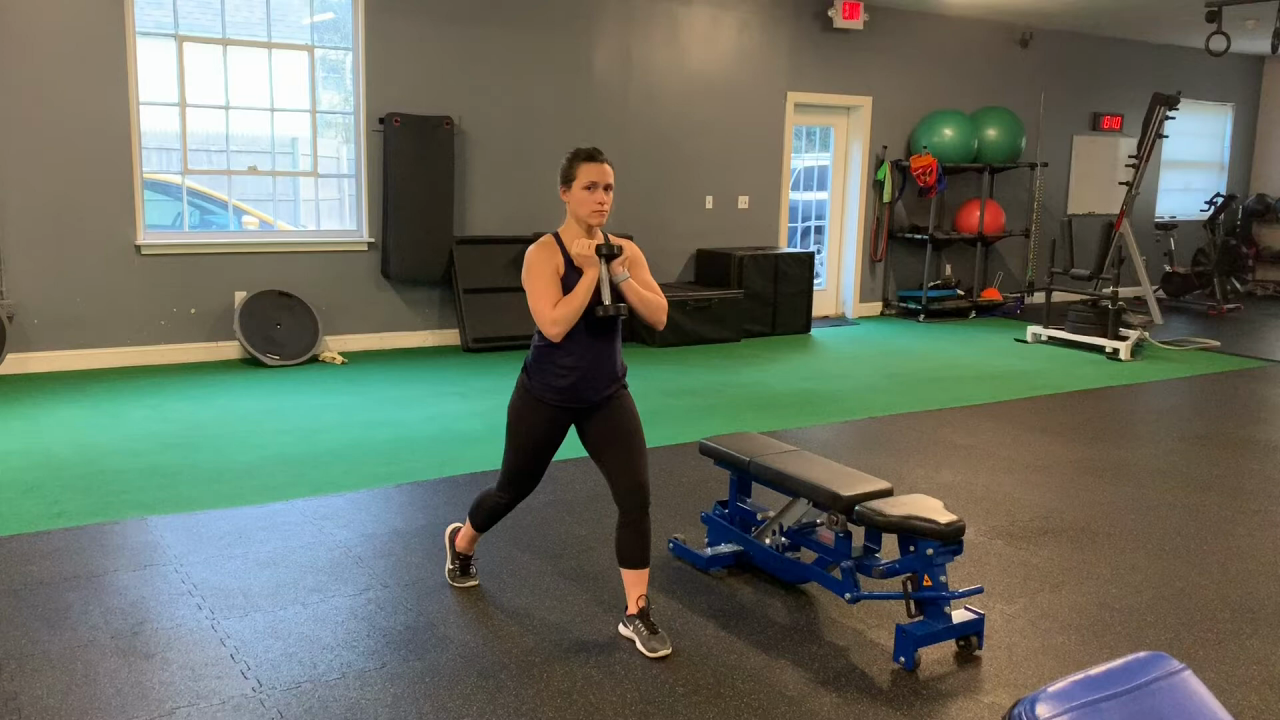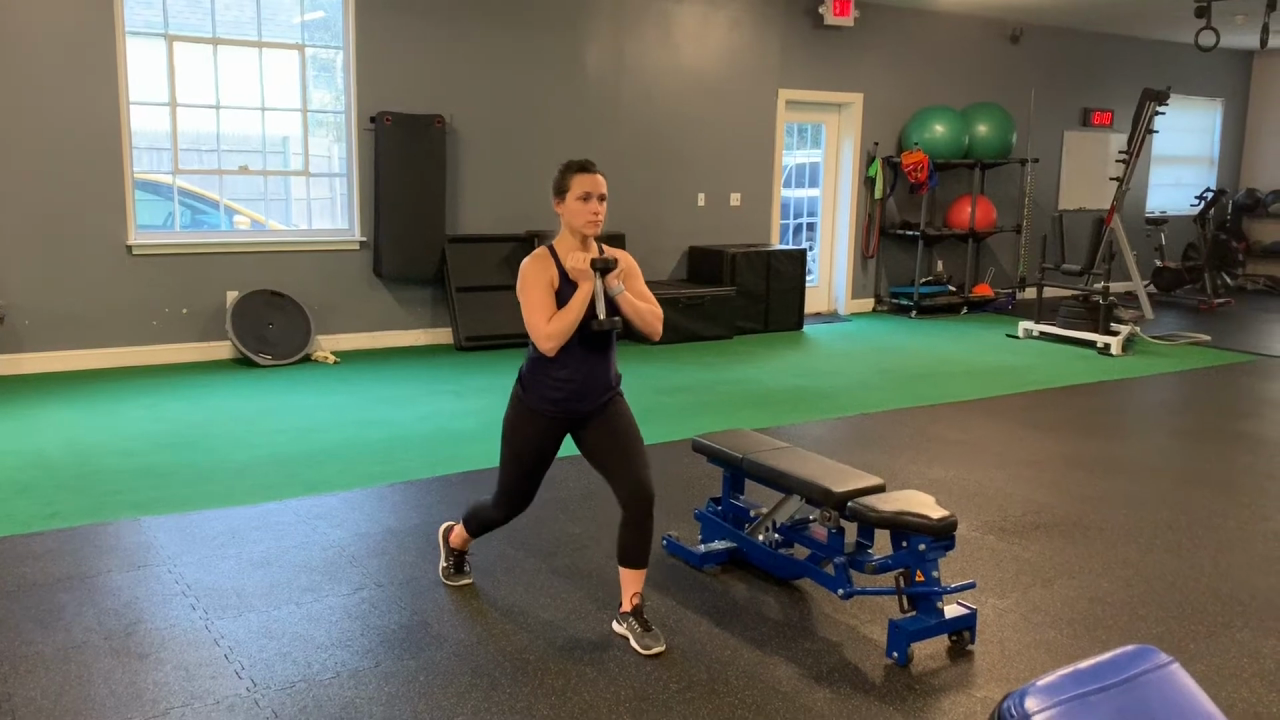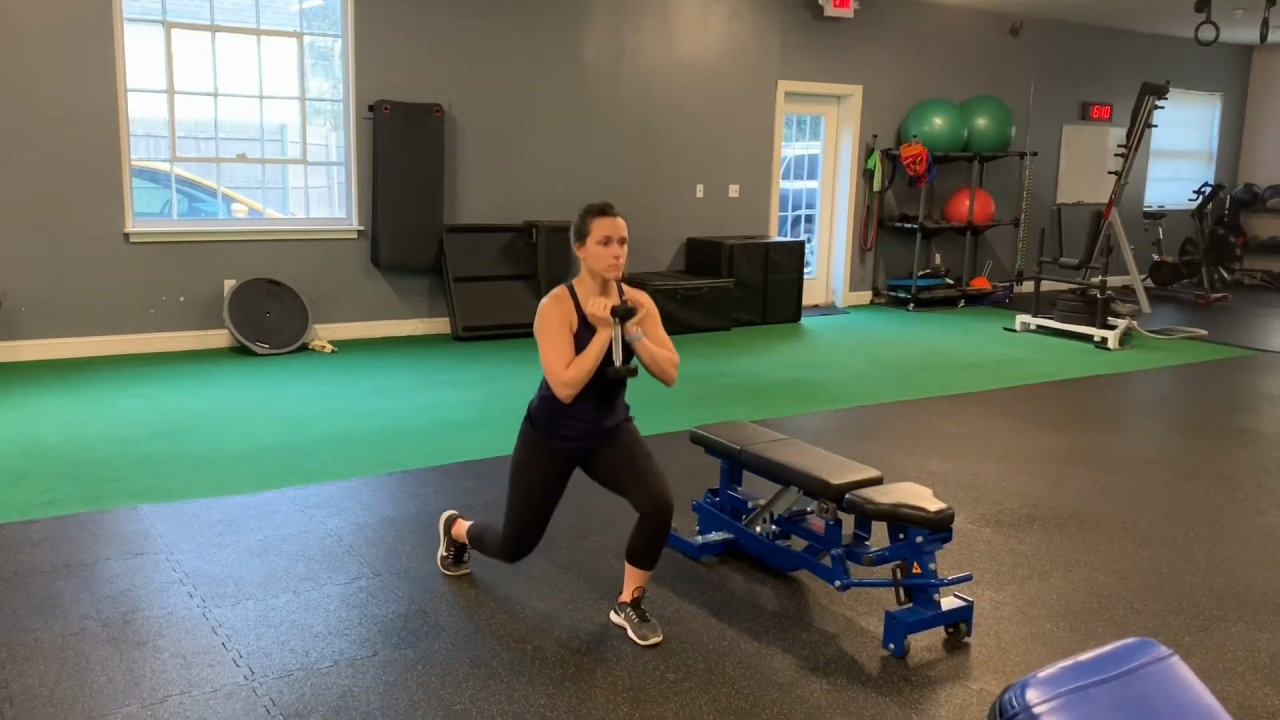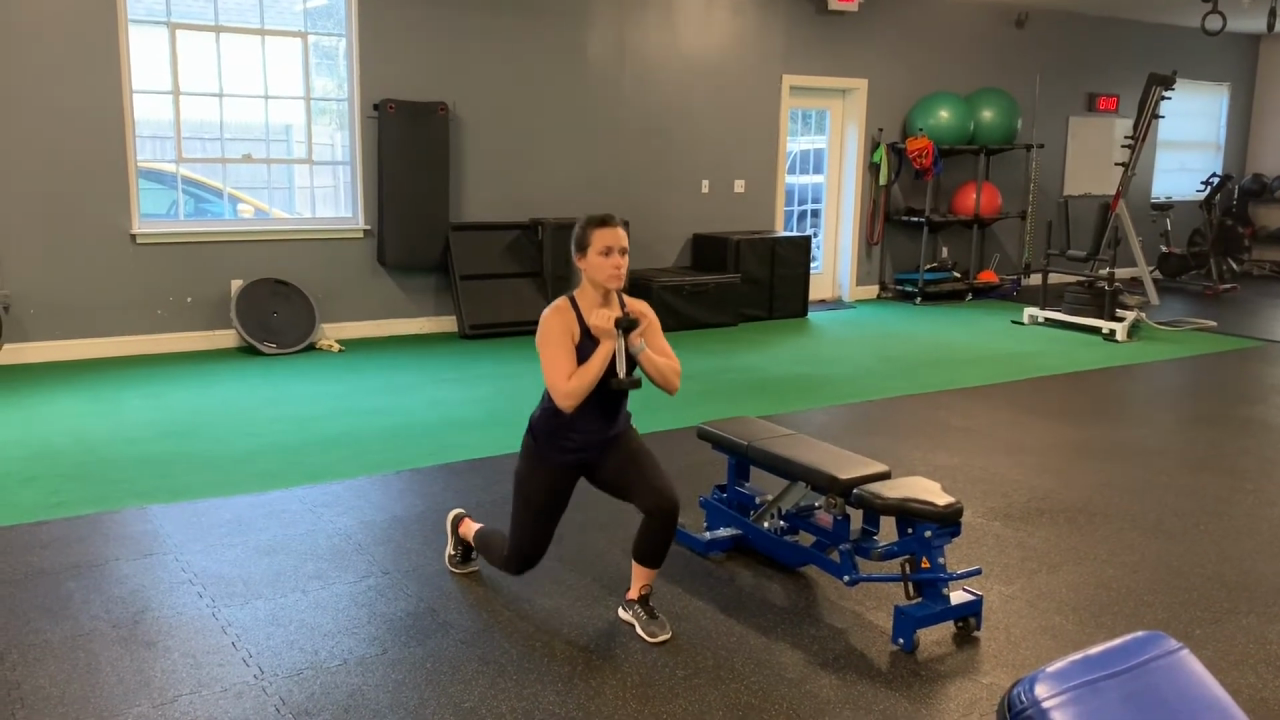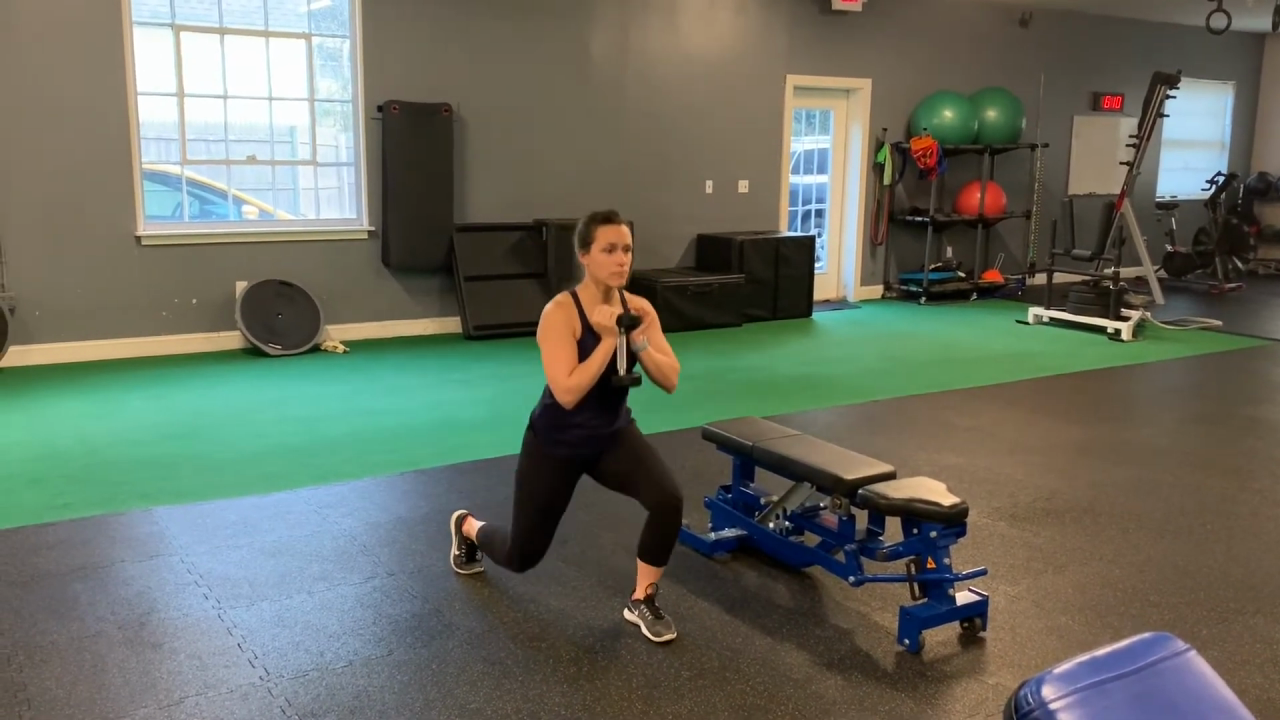
dt=1s
person 1, frame 1
left shoulder: (626, 250)
right shoulder: (543, 253)
left elbow: (659, 317)
right elbow: (554, 326)
left wrist: (619, 273)
right wrist: (590, 272)
left hip: (606, 394)
right hip: (546, 395)
left knee: (636, 495)
right knee: (514, 488)
left ankle: (636, 614)
right ankle: (461, 541)
person 1, frame 2
left shoulder: (620, 261)
right shoulder: (538, 265)
left elbow: (655, 328)
right elbow: (548, 340)
left wrist: (614, 285)
right wrist: (585, 285)
left hip: (601, 400)
right hip: (541, 403)
left knee: (640, 496)
right knee: (510, 502)
left ankle: (630, 611)
right ankle: (453, 539)
person 1, frame 3
left shoulder: (638, 302)
right shoulder: (557, 306)
left elbow: (670, 373)
right elbow: (565, 386)
left wrist: (631, 333)
right wrist: (604, 330)
left hip: (609, 430)
right hip: (551, 437)
left knee: (659, 504)
right knee: (515, 545)
left ankle: (628, 604)
right ankle: (455, 528)
person 1, frame 4
left shoulder: (638, 311)
right shoulder: (559, 317)
left elbow: (672, 381)
right elbow: (566, 397)
left wrist: (635, 344)
right wrist: (607, 341)
left hip: (611, 439)
right hip: (554, 447)
left knee: (665, 503)
right knee: (521, 557)
left ankle: (637, 600)
right ankle: (464, 527)
person 1, frame 5
left shoulder: (639, 309)
right shoulder: (560, 313)
left elbow: (671, 380)
right elbow: (567, 393)
left wrist: (638, 341)
right wrist: (609, 341)
left hip: (613, 435)
right hip: (556, 443)
left knee: (668, 500)
right knee: (522, 555)
left ankle: (642, 601)
right ankle: (468, 528)
